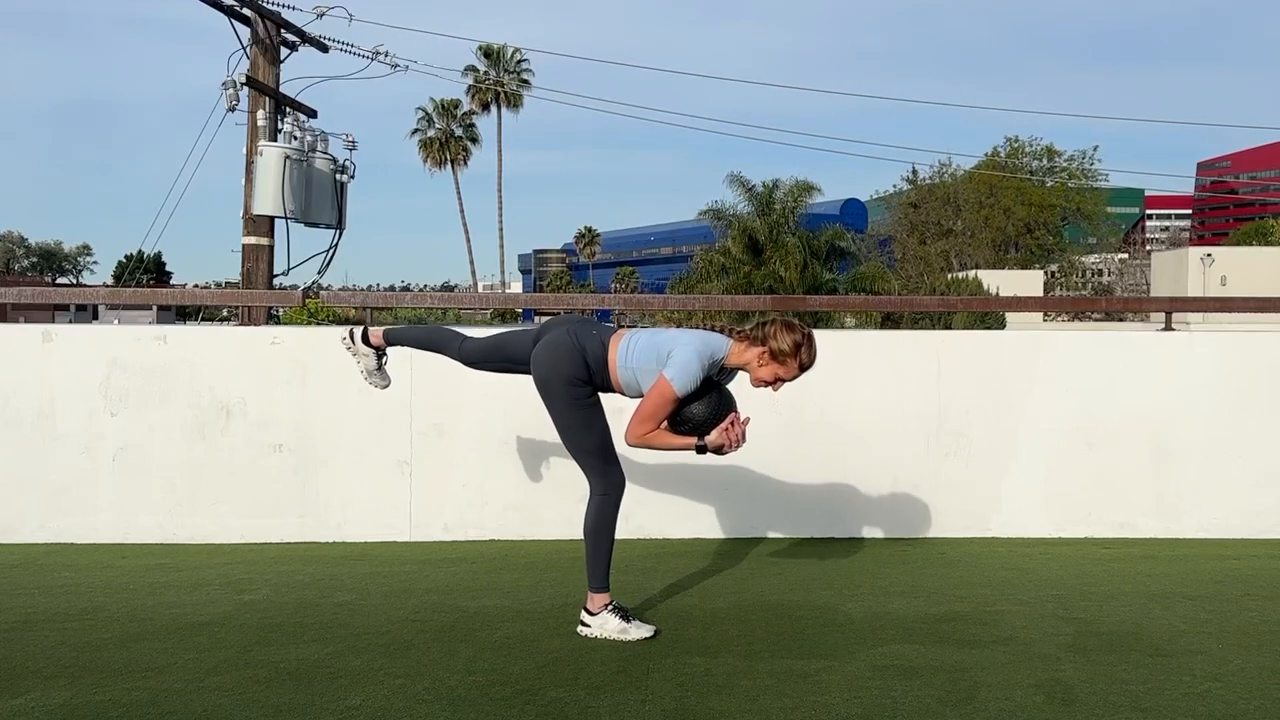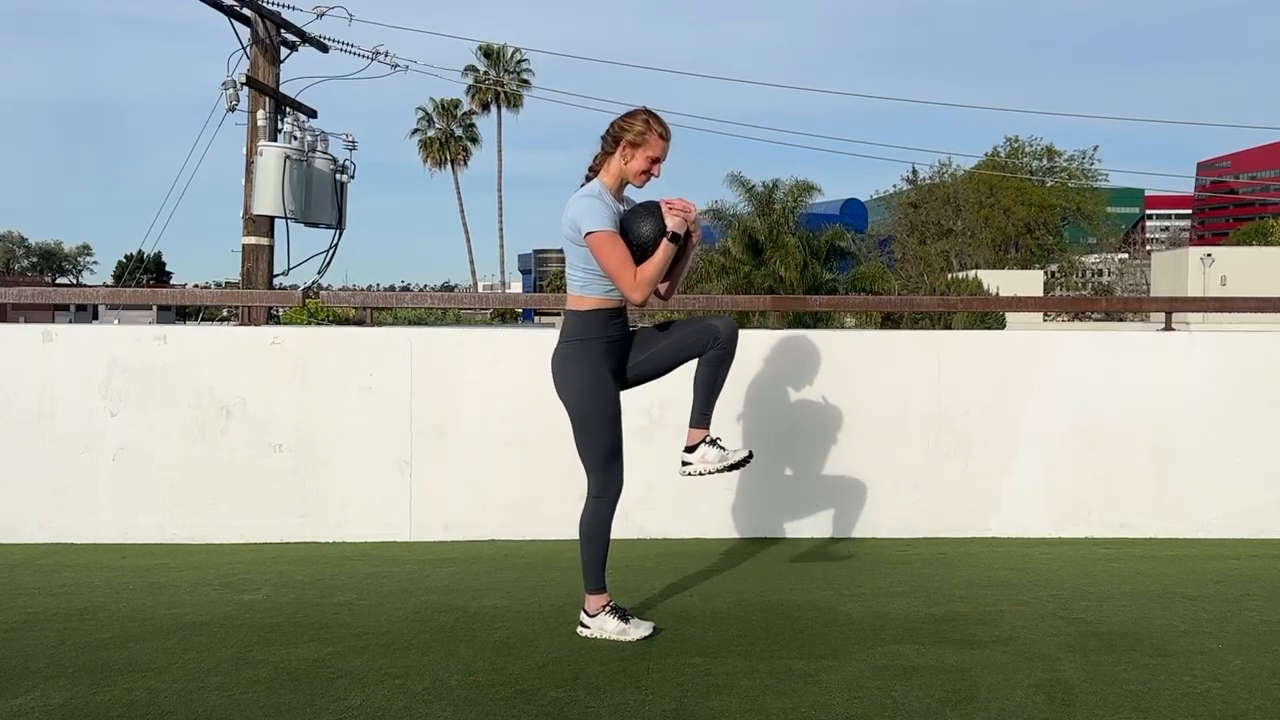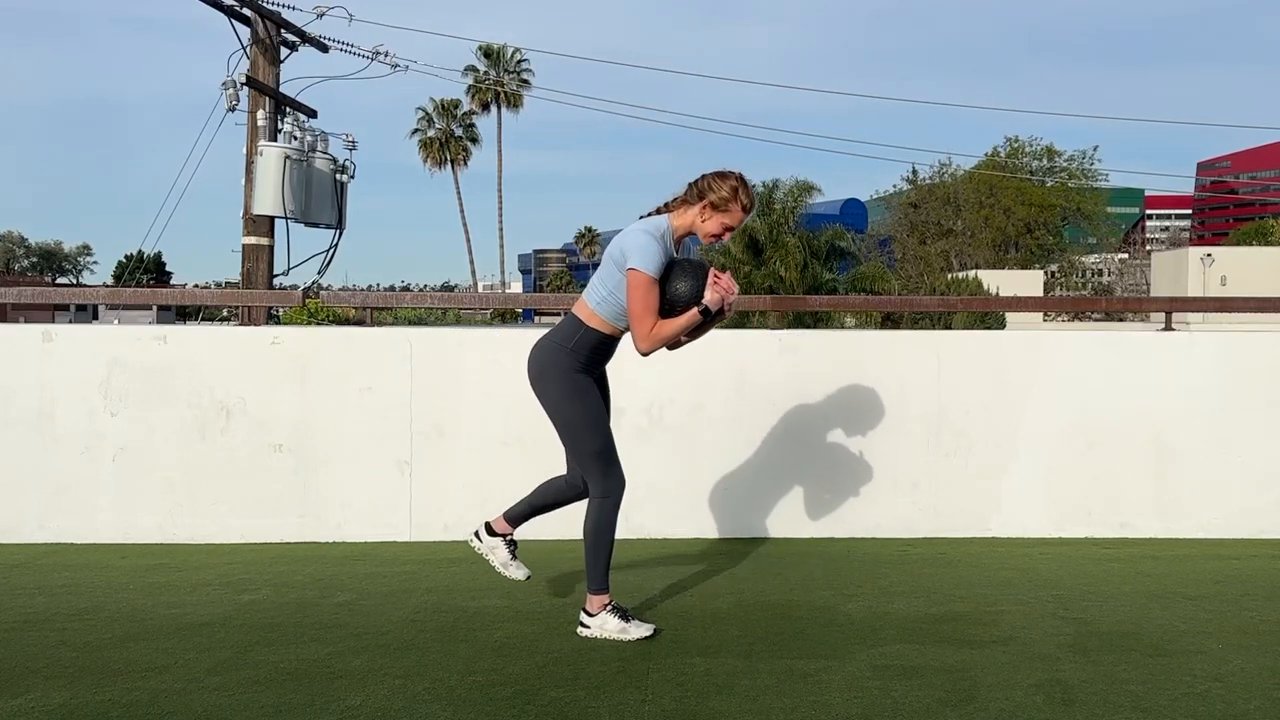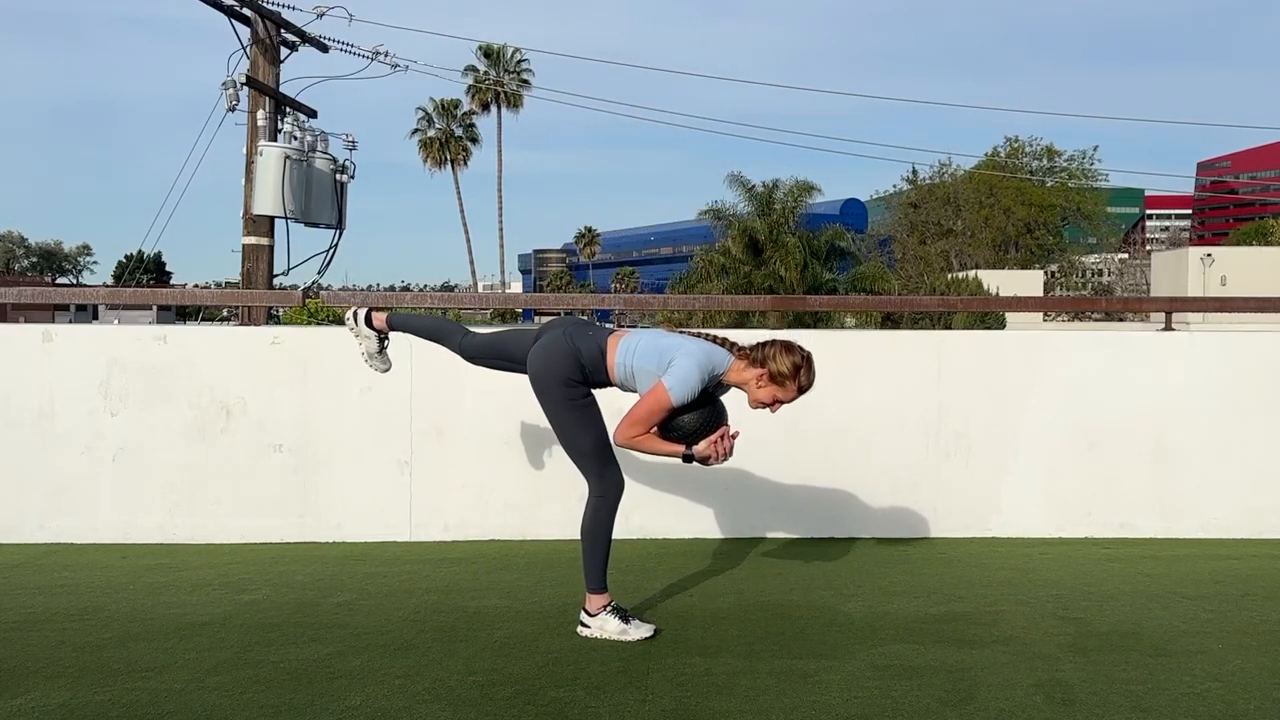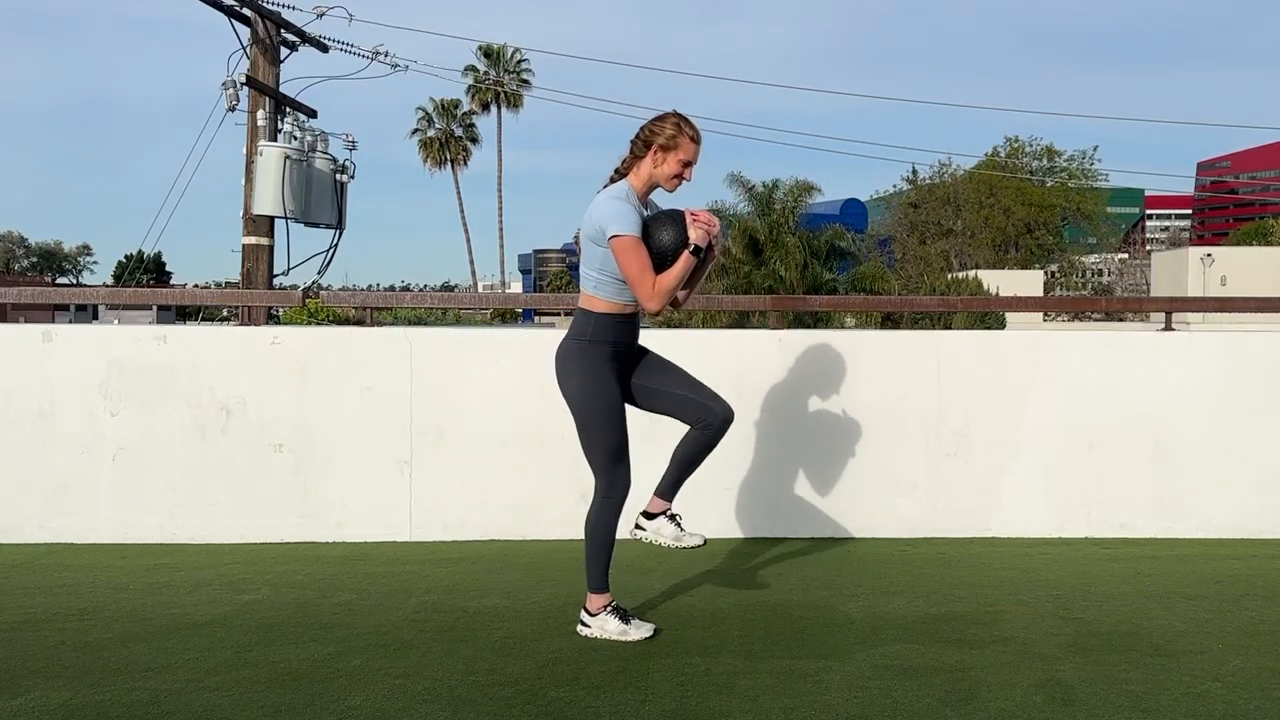
dt=1s
person 1, frame 1
left shoulder: (726, 358)
right shoulder: (697, 361)
left elbow: (680, 413)
right elbow: (638, 433)
left wrist: (718, 438)
right wrist: (704, 443)
left hip: (572, 337)
right hip: (564, 365)
left knee: (469, 351)
right knee: (608, 483)
left ankle: (374, 339)
right ankle: (597, 610)
person 1, frame 2
left shoulder: (623, 204)
right shoulder: (589, 205)
left elbow: (664, 287)
right elbow: (637, 289)
left wrist: (685, 238)
right wrist: (674, 234)
left hip: (620, 344)
right hip: (583, 352)
left knee: (721, 331)
right knee: (606, 482)
left ankle: (697, 443)
right ankle: (595, 611)
person 1, frame 3
left shoulder: (680, 245)
right shoulder: (647, 241)
left elbow: (674, 338)
right elbow: (647, 340)
left wrist: (717, 310)
right wrist: (705, 305)
left hip: (586, 363)
right hip: (563, 364)
left knee: (585, 479)
right knee: (606, 483)
left ankle: (496, 531)
right ankle: (596, 611)
person 1, frame 4
left shoulder: (722, 365)
right shoulder: (694, 373)
left elbow: (669, 418)
right elbow: (627, 434)
left wrist: (705, 444)
right wrist: (692, 452)
left hip: (567, 338)
right hip: (560, 366)
left knee: (470, 345)
right knee: (606, 485)
left ankle: (375, 322)
right ankle: (596, 611)
person 1, frame 5
left shoulder: (648, 205)
right shoulder: (615, 207)
left elbow: (677, 297)
right elbow: (653, 299)
left wrist: (704, 250)
right wrist: (696, 247)
left hip: (625, 350)
right hip: (590, 354)
left knee: (716, 415)
right knee: (613, 480)
left ankle: (656, 513)
right ankle: (596, 610)
